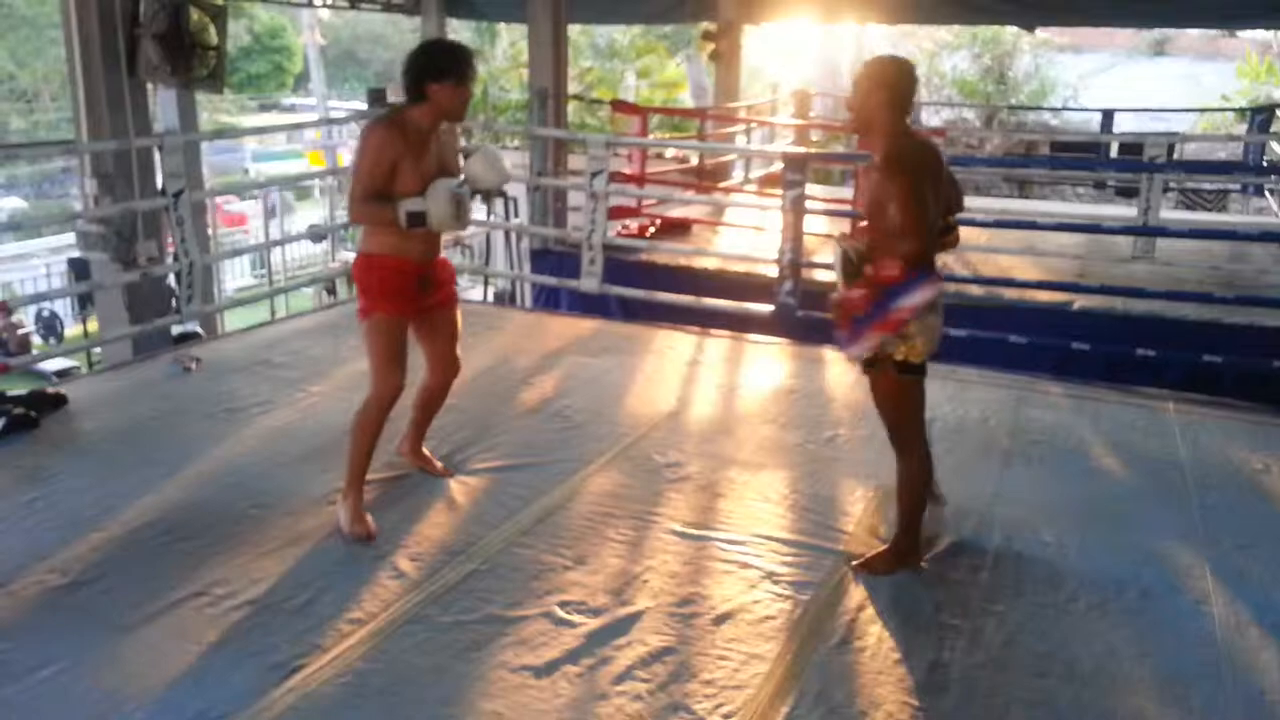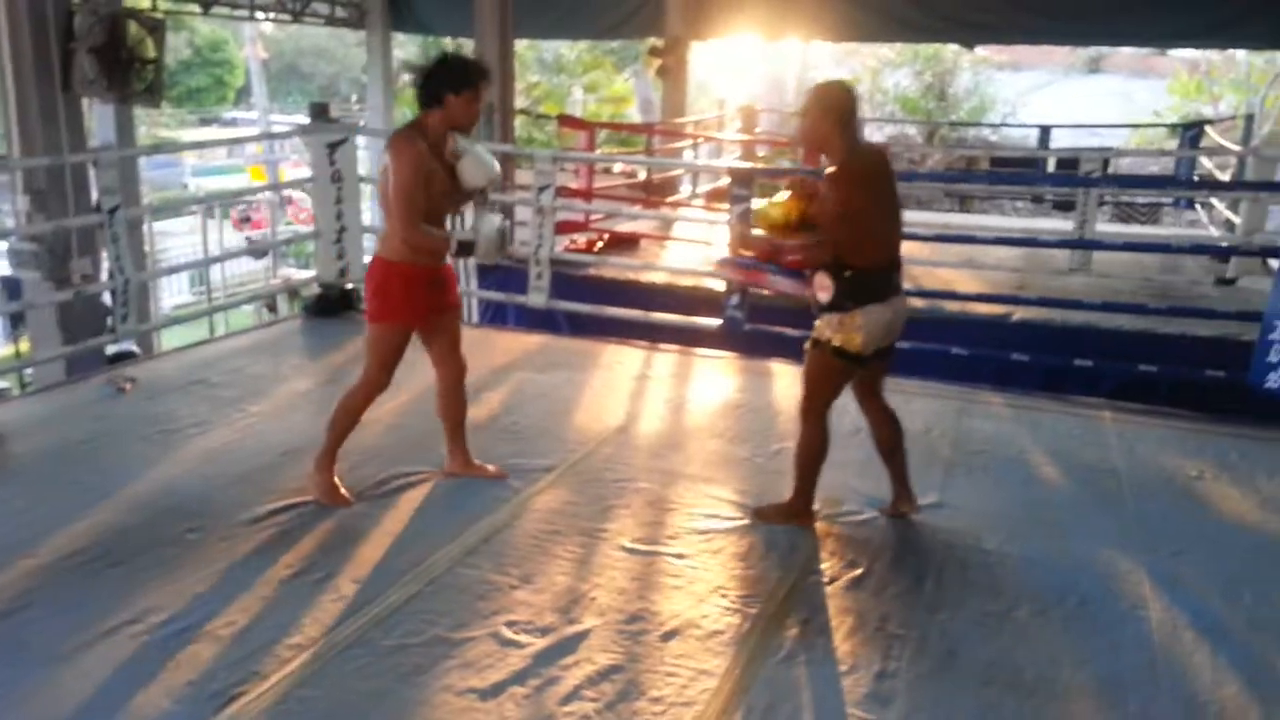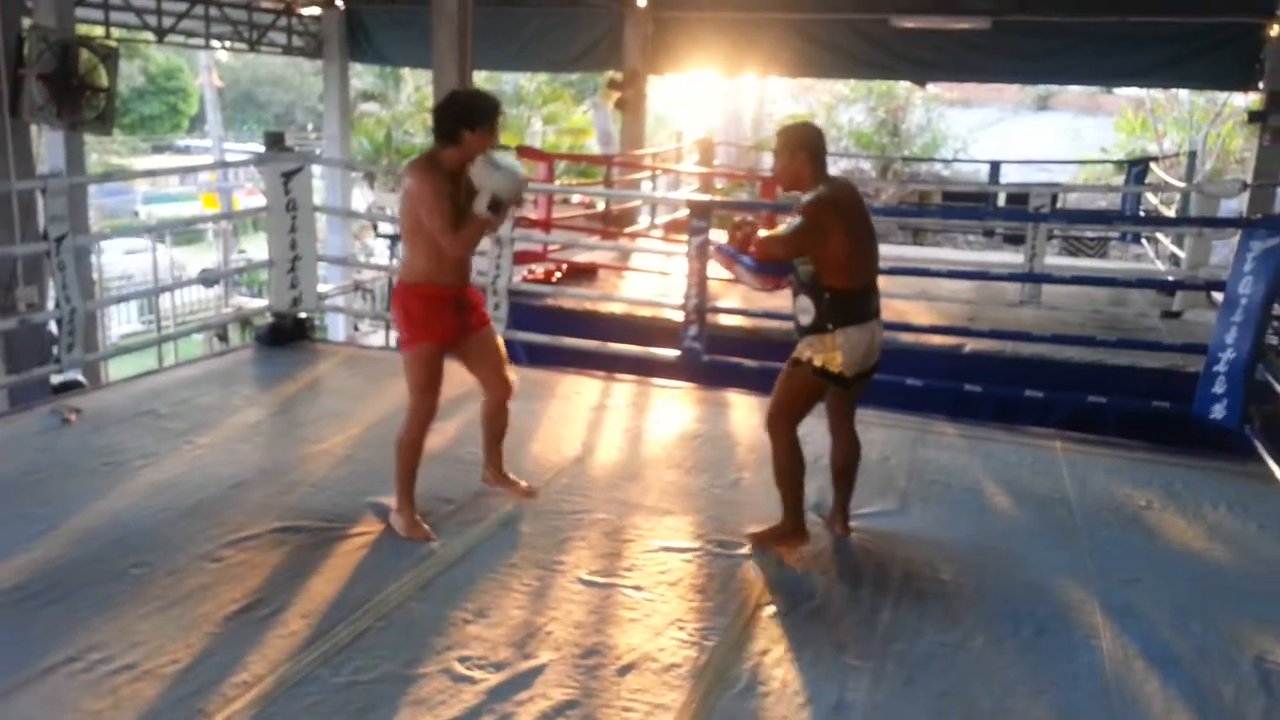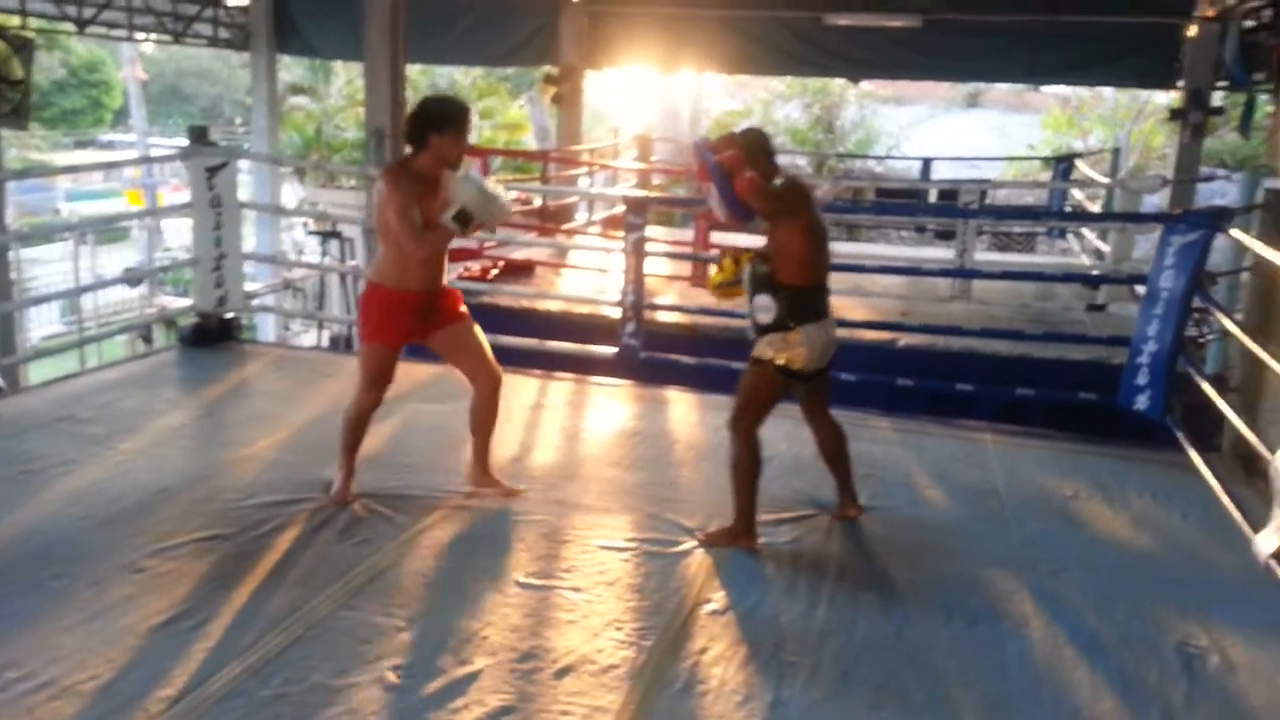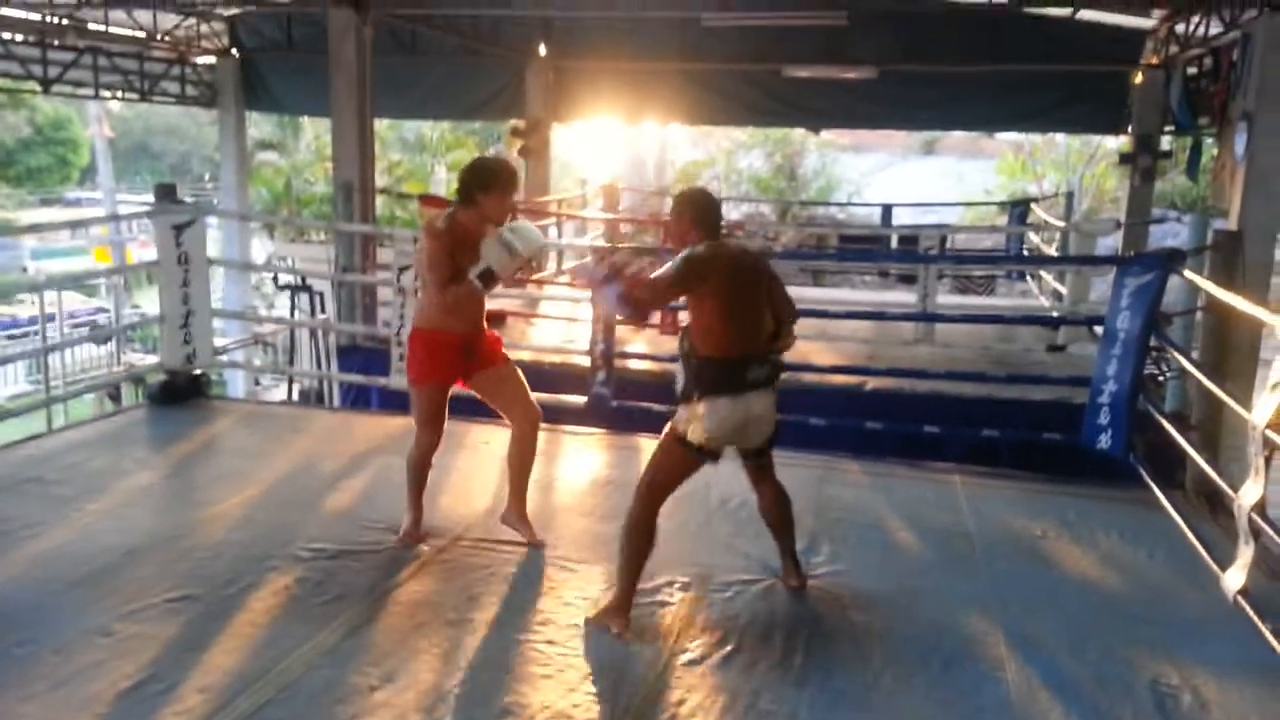
dt=0.7s
person 1, frame 1
left shoulder: (888, 166)
right shoulder: (922, 150)
left elbow: (911, 245)
right elbow: (951, 202)
right hip: (913, 307)
left knee: (905, 432)
right knee: (904, 420)
left ankle: (906, 545)
right ankle: (924, 487)
person 1, frame 2
left shoulder: (839, 180)
right shoulder: (874, 159)
left elbow: (820, 250)
right wrist: (811, 200)
left hip: (852, 311)
right hip: (887, 303)
left knee: (813, 410)
right knee: (872, 399)
left ankle: (799, 506)
right ankle: (901, 492)
person 1, frame 3
left shoulder: (819, 203)
right shoulder: (843, 193)
left elbow: (780, 247)
left wrist: (747, 239)
right wrist: (760, 240)
left hip: (834, 334)
right hip: (865, 327)
left knee: (779, 422)
right knee: (842, 423)
left ankle: (792, 524)
right ankle: (840, 514)
person 1, frame 4
left shoulder: (786, 192)
right shoulder: (791, 193)
left elbow: (757, 195)
left wrist: (736, 163)
right wrist: (751, 262)
left hip: (790, 332)
right hip: (814, 325)
left knee: (742, 425)
right knee: (818, 414)
left ankle: (742, 529)
right ankle: (847, 498)
person 1, frame 5
left shoulder: (699, 259)
right shoulder: (754, 261)
left elbow: (644, 298)
right elbow: (787, 315)
left wrist: (621, 279)
left hip: (713, 402)
right hip: (759, 396)
left knee: (646, 502)
right knee: (766, 481)
left ankle: (621, 606)
right ankle: (792, 568)
person 2, frame 1
left shoulder: (444, 134)
right shoulder: (384, 134)
right elbow: (358, 208)
right wrist: (417, 213)
left hip: (432, 270)
right hip: (385, 273)
left knee: (445, 368)
right knee: (387, 386)
left ankle: (413, 444)
right ankle: (351, 496)
person 2, frame 2
left shoulder: (446, 142)
right shoulder: (410, 148)
right elbow: (409, 231)
left wrist: (472, 188)
left hip: (435, 275)
right hip: (397, 277)
left knee: (452, 369)
right knee: (374, 381)
left ankle: (459, 457)
right ankle: (324, 465)
person 2, frame 3
left shoulder: (464, 172)
right shoulder: (424, 175)
left elbow: (469, 228)
right elbow: (455, 245)
left wrist: (500, 199)
right wrist: (491, 206)
left hip: (461, 296)
right hip: (421, 300)
left knee: (500, 386)
right knee: (422, 408)
left ankle: (494, 469)
right ankle: (403, 507)
person 2, frame 4
left shoulder: (444, 177)
right shoulder: (396, 181)
left elbow: (448, 233)
right elbow: (420, 248)
right wrist: (463, 214)
left hip: (438, 299)
right hip: (390, 300)
left knee: (490, 377)
right knee: (369, 397)
left ankle: (481, 469)
right ankle: (344, 474)
person 2, frame 5
left shoulder: (489, 228)
right shoulder: (440, 235)
right elbow: (444, 300)
left hip: (477, 339)
right hip: (433, 344)
left knee: (528, 417)
right knee: (428, 438)
left ankle: (516, 510)
right ankle: (413, 515)
